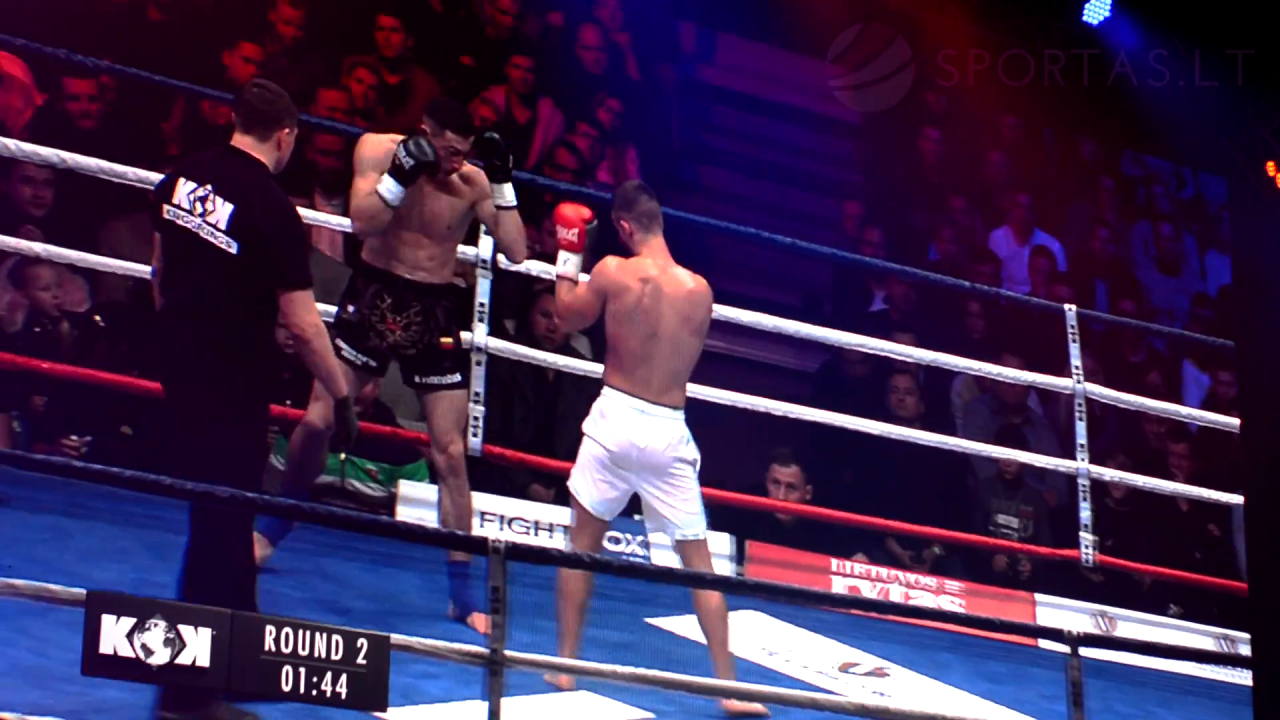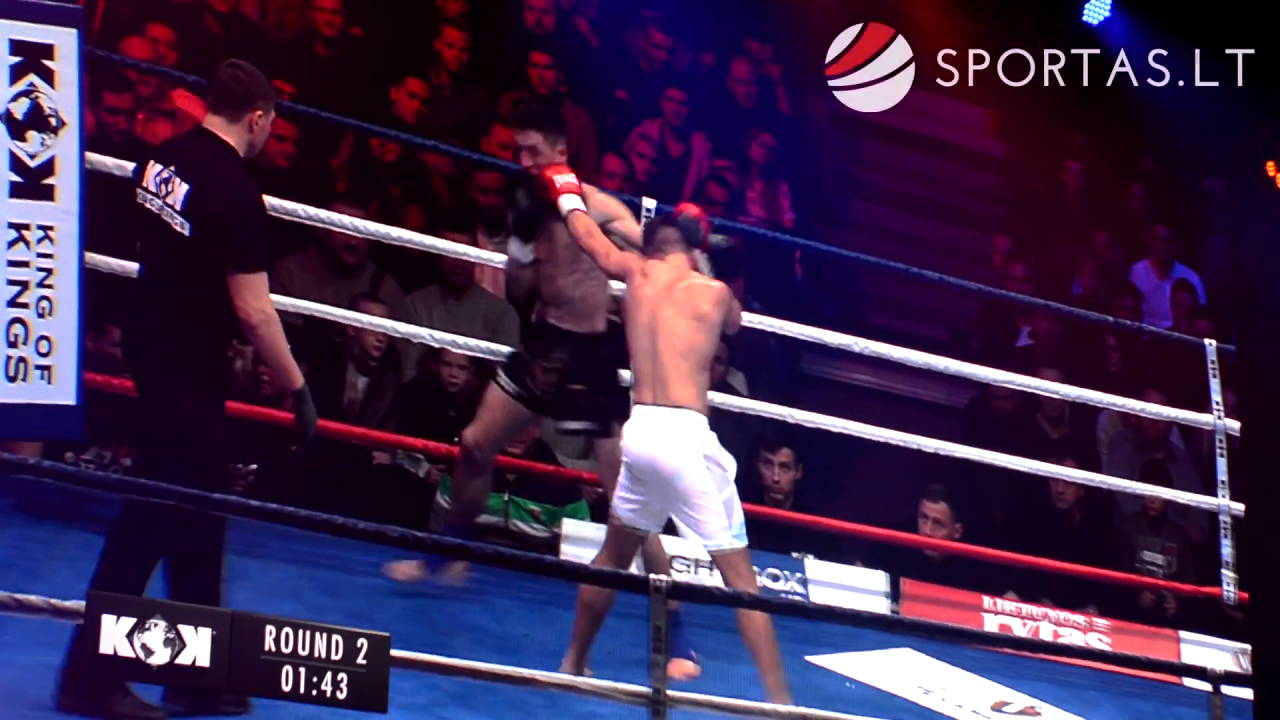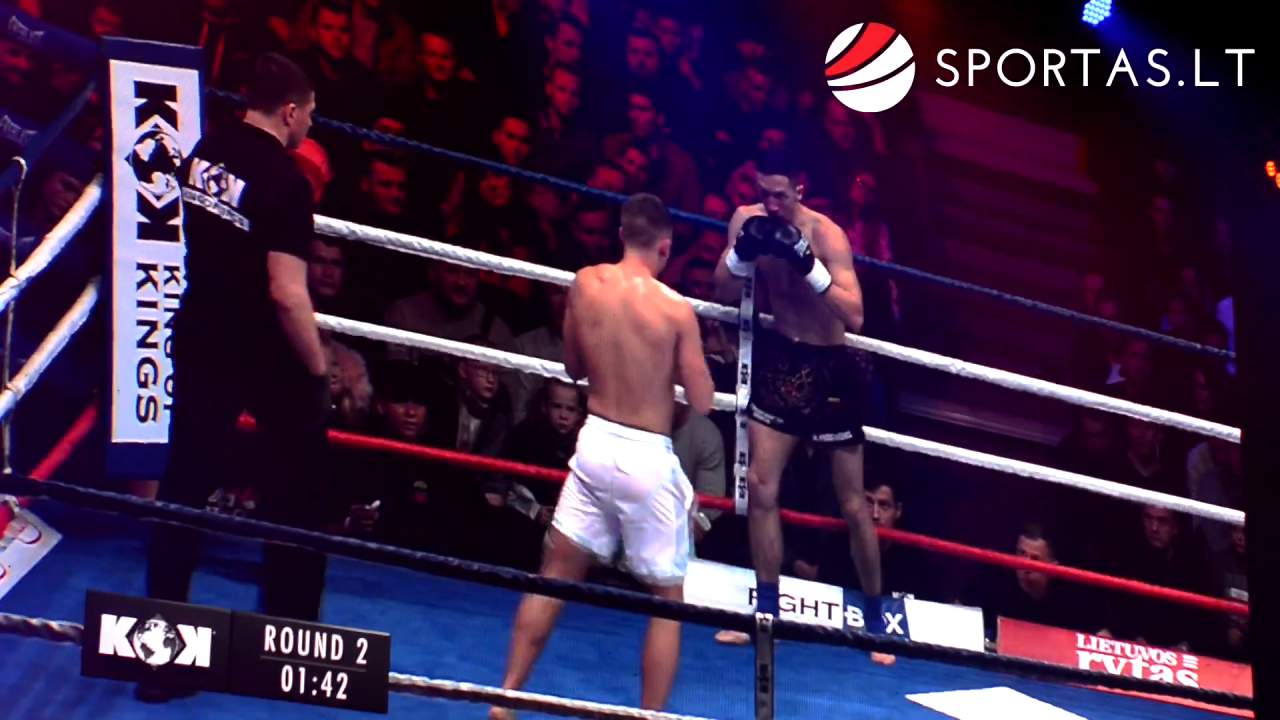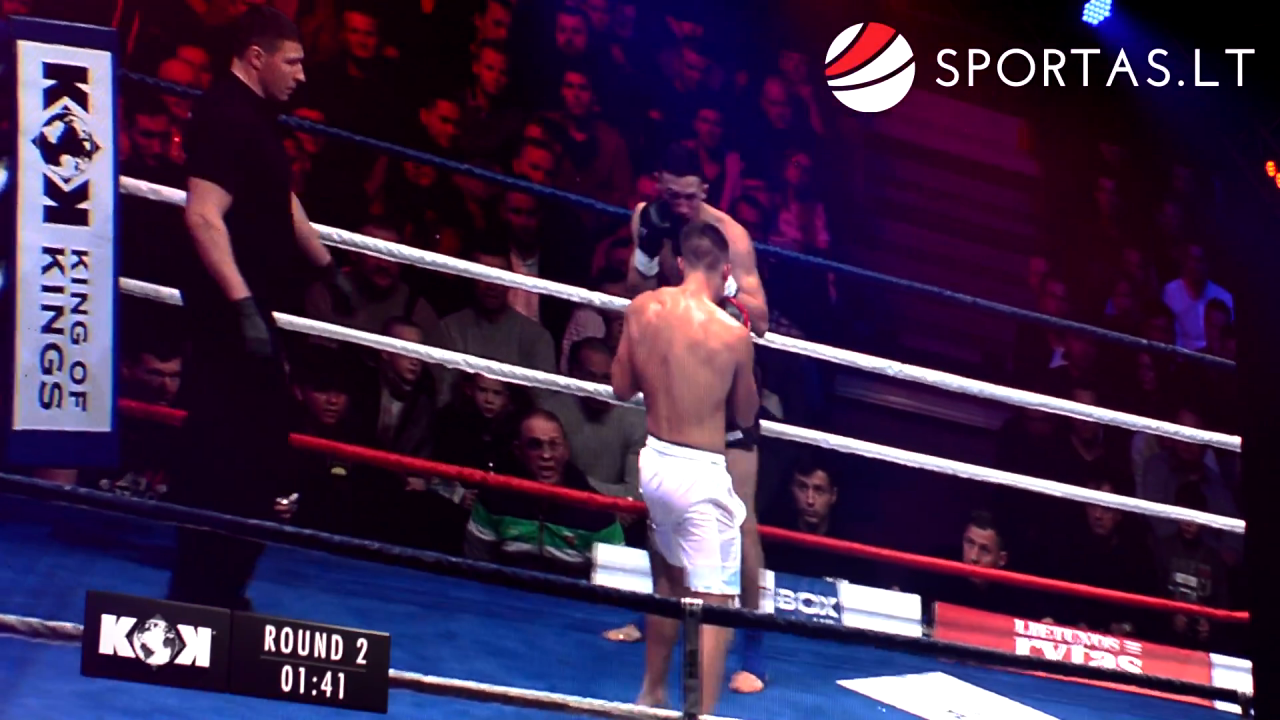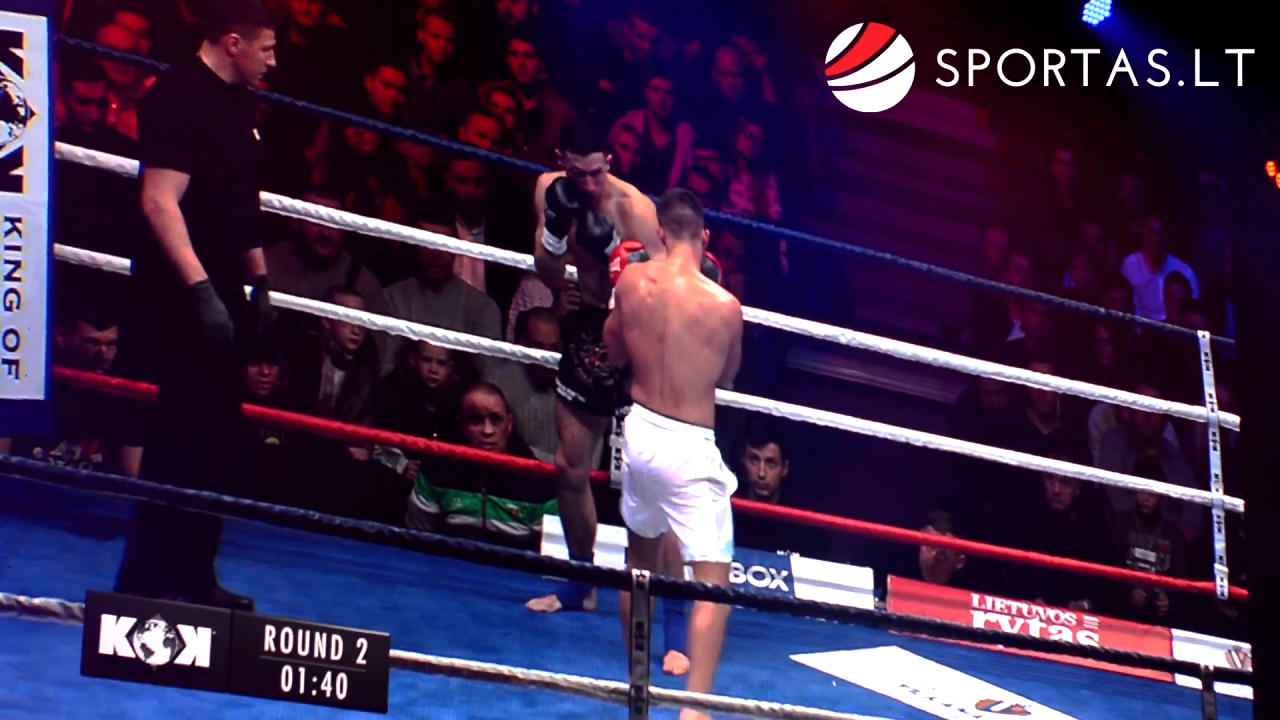
dt=1s
person 1, frame 1
left shoulder: (182, 176)
right shoulder: (272, 209)
left elbow: (159, 271)
right elbow: (303, 326)
right wrist: (342, 395)
left hip: (179, 365)
right hip: (228, 382)
left knee: (223, 510)
right knee: (221, 521)
person 1, frame 2
left shoulder: (163, 157)
right shoulder: (235, 192)
right elbow: (253, 311)
right wrist: (298, 389)
left hip: (152, 346)
right hip: (187, 362)
left knee: (193, 502)
right knee: (165, 511)
person 1, frame 3
left shoulder: (205, 153)
right shoulder: (283, 178)
right elbow: (287, 293)
right wrist: (318, 376)
left hip: (199, 340)
right hip: (267, 352)
left knee: (185, 485)
right knee: (299, 491)
person 1, frame 4
left shoulder: (246, 111)
right shoulder: (230, 116)
left elbow: (283, 204)
right elbow: (203, 216)
left wrist: (328, 267)
right wrist: (243, 305)
left hip: (228, 302)
right hip: (230, 304)
left knee: (222, 443)
right knee: (249, 444)
left ankle: (201, 584)
right ankle: (205, 591)
person 1, frame 5
left shoulder: (236, 101)
right shoulder: (179, 97)
right elbow: (159, 201)
left wrist: (259, 284)
right wrist: (201, 289)
left hip: (222, 284)
right hip: (184, 289)
left knee: (215, 432)
right knee: (188, 432)
left ankle: (190, 573)
right ankle: (147, 578)
person 2, frame 1
left shoulder: (475, 180)
right shoulder: (377, 150)
left elbow: (518, 254)
right elbow: (363, 223)
left wrist: (502, 181)
right wrist: (402, 173)
left hip: (435, 310)
right hip: (373, 295)
left knee: (449, 455)
right knee: (318, 422)
left ankle: (463, 594)
right ankle: (275, 526)
person 2, frame 2
left shoulder: (597, 206)
right shoulder: (528, 206)
right elbow: (518, 292)
right wrist: (523, 237)
left hip: (588, 355)
right hip: (542, 340)
right knee: (475, 445)
left ankle: (678, 634)
right ankle: (444, 556)
person 2, frame 3
left shoulder: (826, 233)
right shoulder: (747, 219)
left elbow: (854, 317)
right elbow: (725, 292)
left wrist: (807, 264)
right wrist: (744, 250)
left hip: (828, 367)
right hip: (778, 358)
left knee: (853, 507)
right knee: (760, 491)
right ankle: (766, 612)
person 2, frame 4
left shoulder: (731, 236)
right shoulder: (647, 219)
left elbow: (759, 322)
right elbow: (639, 299)
left wrist: (718, 275)
right wrist: (647, 246)
left knee: (739, 518)
left ankle: (752, 652)
person 2, frame 5
left shoulder: (635, 207)
right shoulder: (552, 190)
right elbow: (549, 277)
left wrist: (610, 250)
right wrist: (553, 224)
right hip: (584, 332)
right knee: (569, 470)
left ankle: (675, 622)
right ankle: (579, 586)
person 3, frame 1
left shoulder: (614, 272)
right shoulder: (700, 290)
left elbow: (567, 317)
left wrist: (569, 250)
left hip: (616, 419)
right hip: (669, 432)
left knee: (581, 546)
right knee: (699, 564)
left ankle: (564, 663)
person 3, frame 2
left shoulder: (639, 270)
right shoulder: (717, 292)
left elbow: (591, 243)
left wrist: (568, 197)
right wrist: (698, 253)
left hip: (642, 432)
right hip: (689, 438)
left knee: (615, 553)
right knee: (741, 580)
left ankle: (573, 665)
right ankle: (780, 703)
person 3, frame 3
left shoulder: (585, 284)
right shoulder: (676, 309)
right elbow: (702, 403)
left hip: (596, 445)
right hip: (649, 459)
left knee: (555, 578)
right knee: (667, 603)
person 3, frame 4
left shoulder: (643, 308)
right shoulder: (732, 333)
left elbow: (621, 387)
right elbow: (745, 416)
left hip: (654, 462)
right hip: (701, 475)
left knee: (671, 579)
left ankle: (650, 693)
person 3, frame 5
left shoulder: (634, 279)
right shoulder: (725, 305)
left hip: (640, 432)
right hip: (690, 448)
left knee: (642, 555)
right knee: (711, 586)
